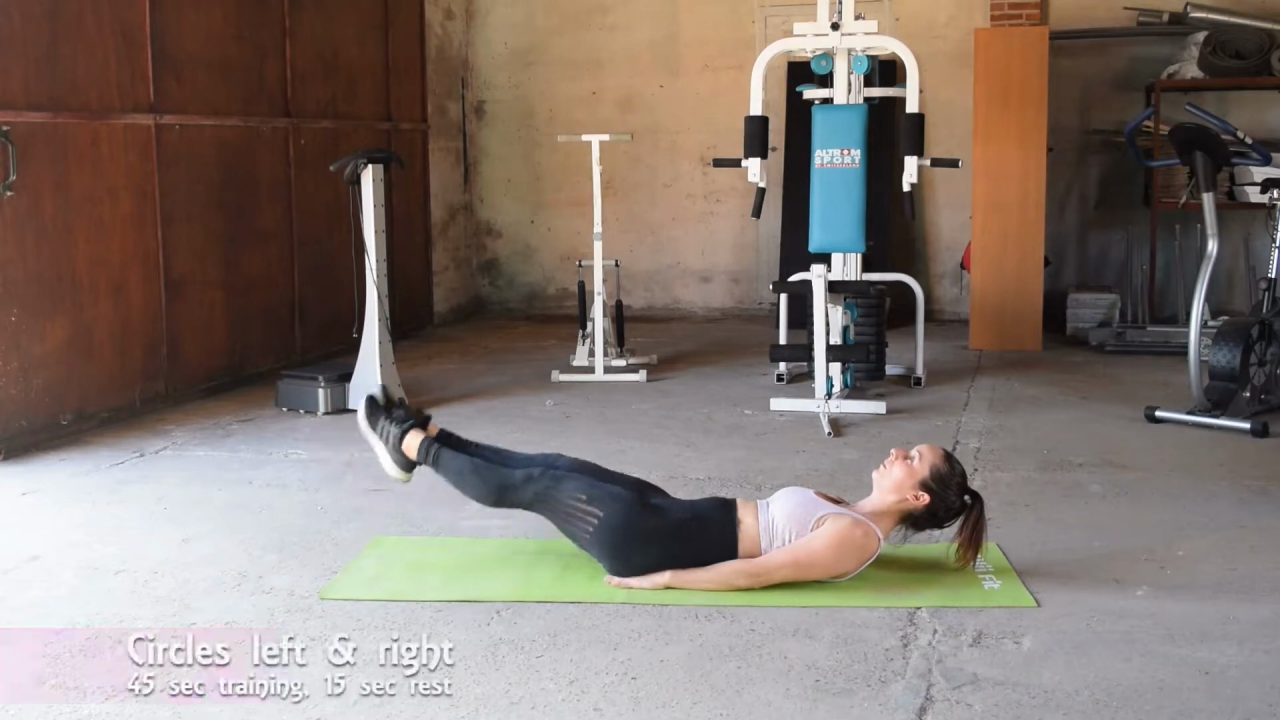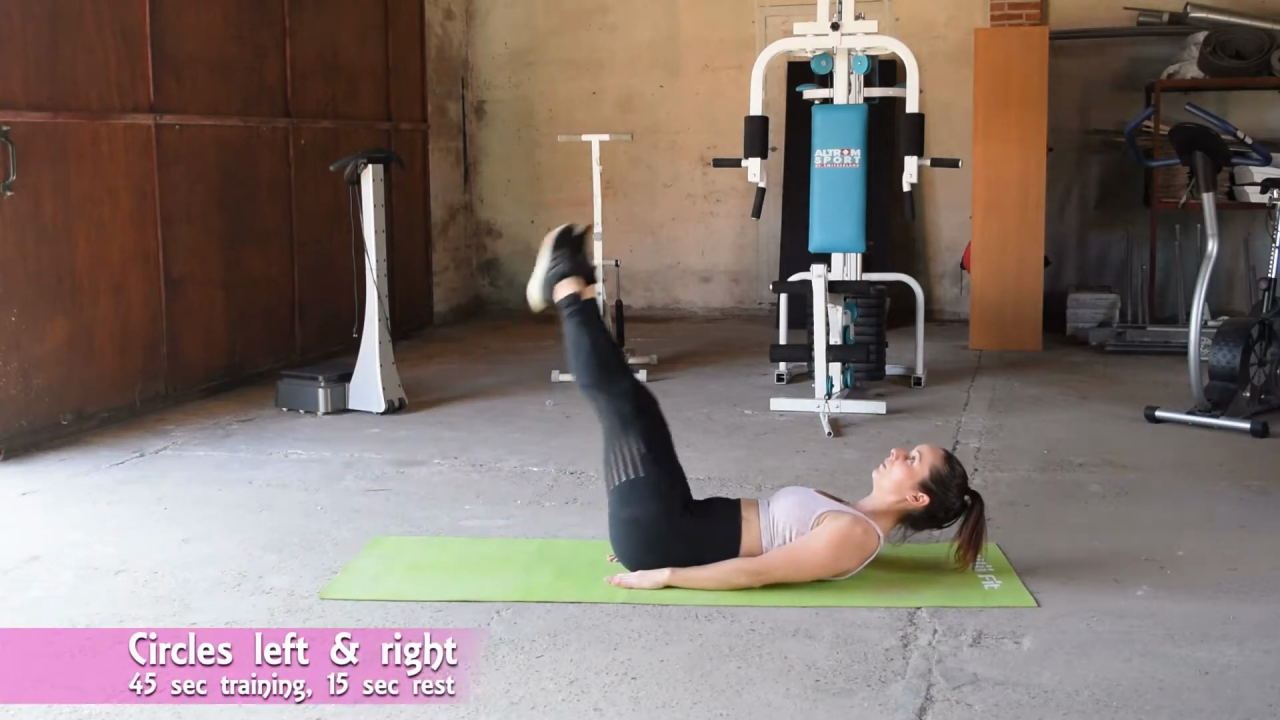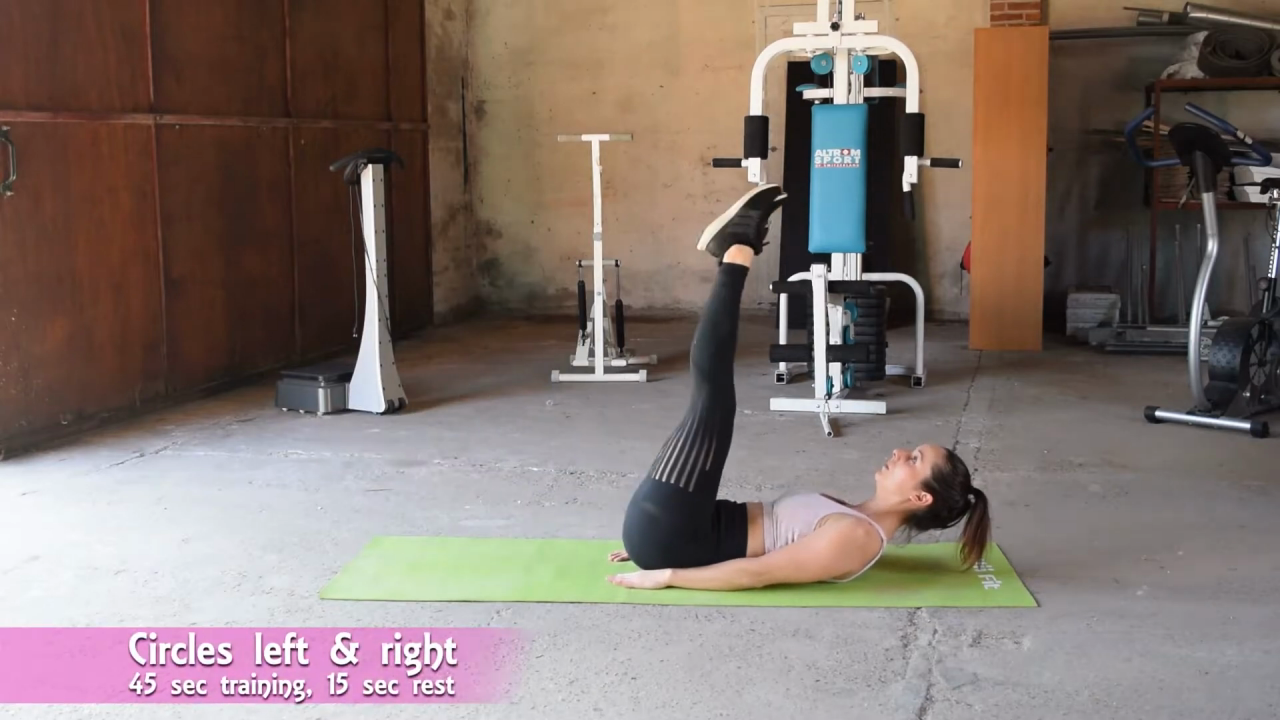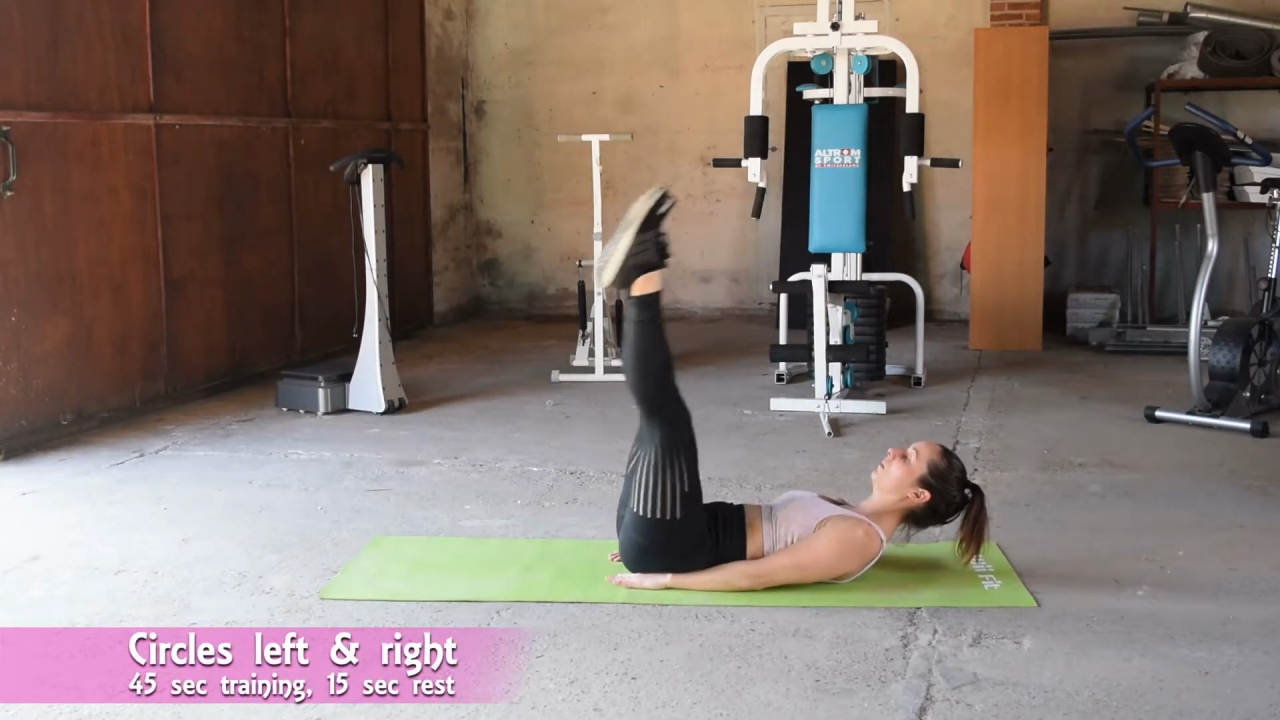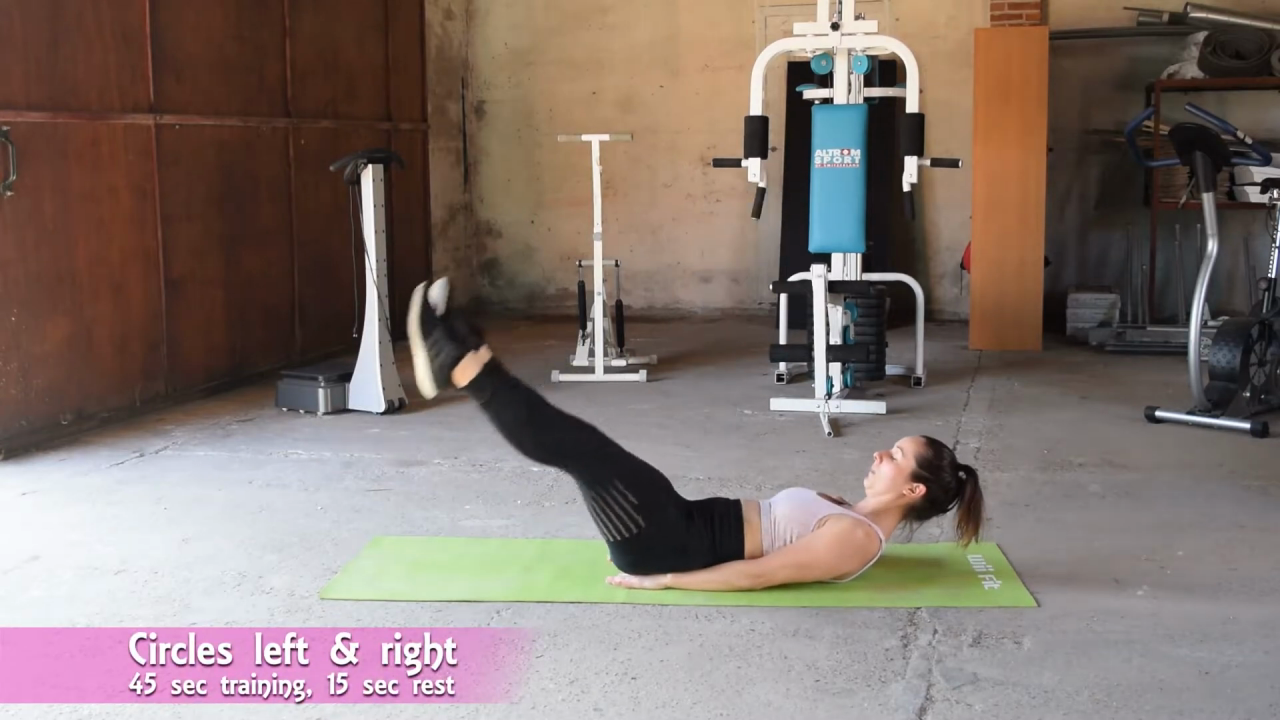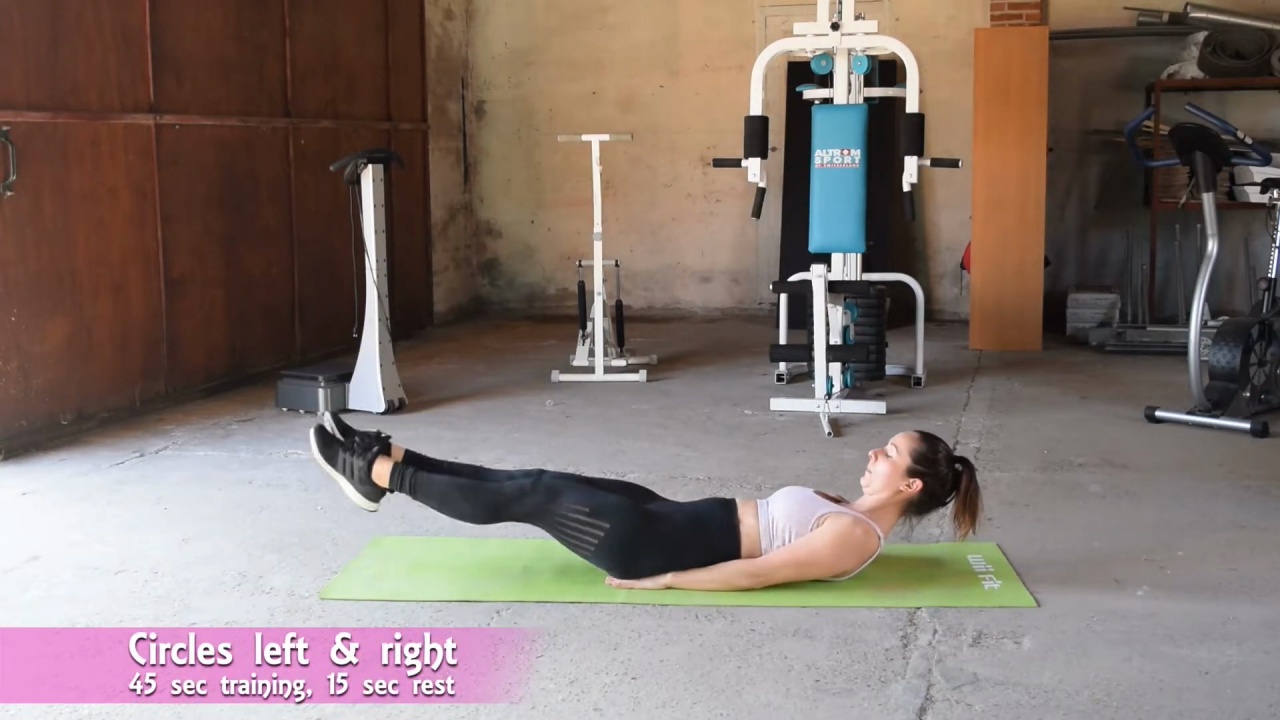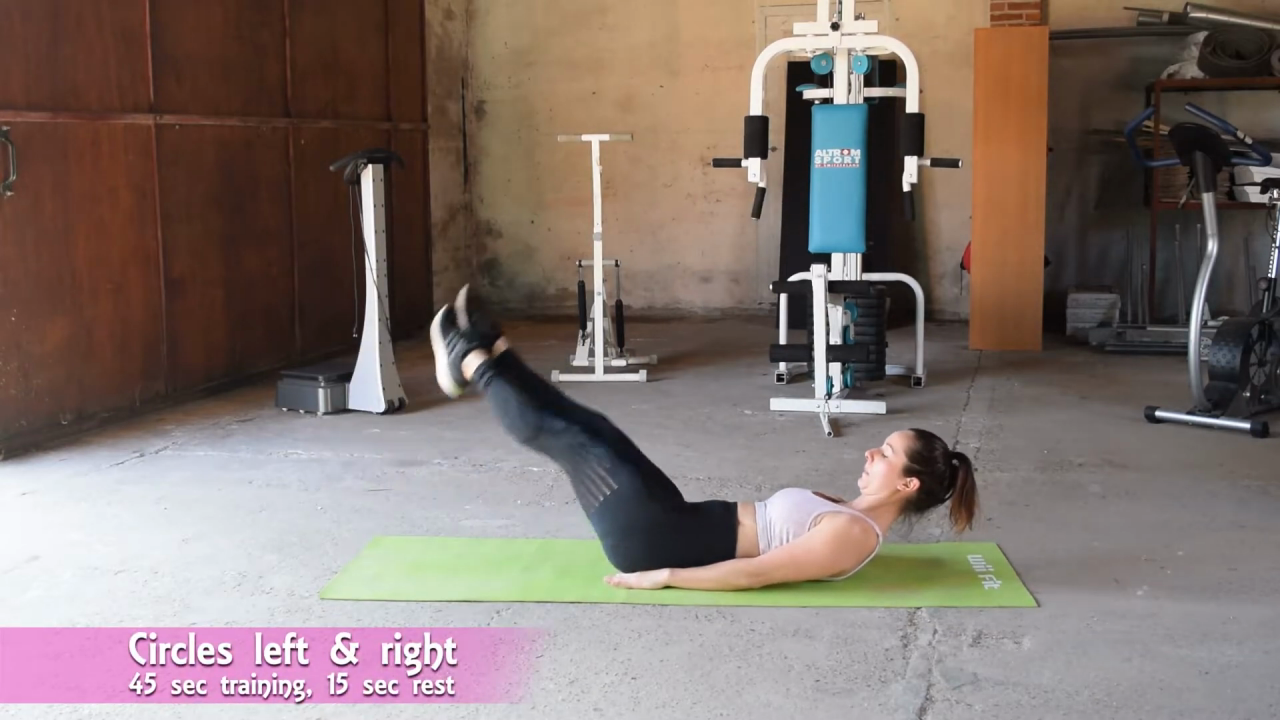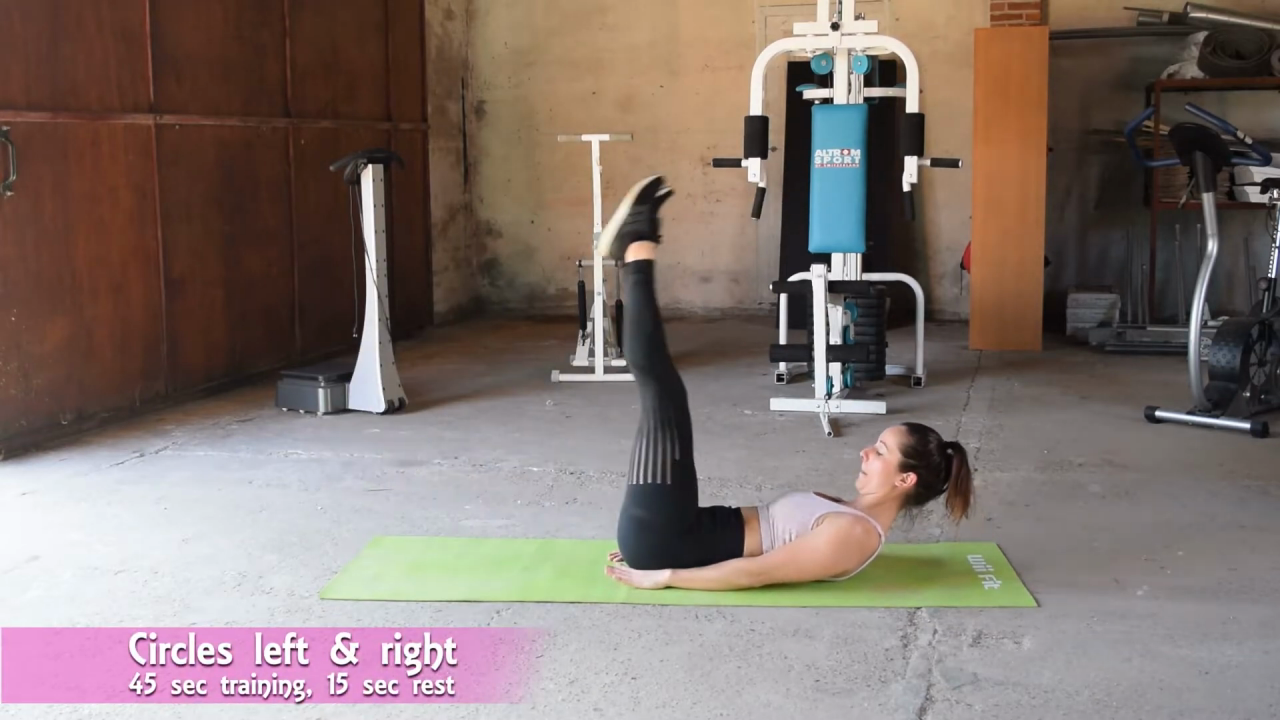
dt=0.3s
person 1, frame 1
left shoulder: (851, 541)
right shoulder: (851, 512)
left elbow: (758, 571)
left wrist: (662, 577)
left hip: (666, 543)
right hip: (682, 521)
left knee: (537, 485)
right knee: (556, 470)
left ankle: (415, 444)
right ankle: (421, 437)
person 1, frame 2
left shoulder: (854, 537)
right shoulder: (855, 514)
left elbow: (758, 573)
left wrist: (663, 575)
left hip: (665, 539)
right hip: (688, 528)
left knee: (620, 402)
right knee: (633, 403)
left ankle: (567, 286)
person 1, frame 3
left shoulder: (857, 537)
right shoulder: (854, 514)
left elbow: (759, 574)
left wrist: (665, 576)
left hip: (666, 543)
left knee: (714, 388)
left ankle: (738, 250)
right ankle: (733, 251)
person 1, frame 4
left shoulder: (857, 539)
right shoulder: (851, 514)
left elbow: (759, 575)
left wrist: (662, 578)
left knee: (664, 418)
left ankle: (643, 273)
right ankle: (642, 273)
person 1, frame 5
left shoulder: (857, 542)
right shoulder: (849, 513)
left elbow: (762, 572)
left wrist: (662, 579)
left hip: (678, 545)
right hip: (693, 525)
left knee: (580, 449)
right knee: (588, 451)
left ankle: (461, 363)
right ankle: (462, 361)
person 1, frame 6
left shoulder: (855, 535)
right shoulder: (846, 510)
left elbow: (757, 572)
left wrist: (661, 578)
left hip: (670, 544)
right hip: (677, 521)
left knee: (532, 495)
right knee: (540, 485)
left ankle: (379, 471)
right ankle: (382, 460)
person 1, frame 7
left shoulder: (852, 538)
right shoulder: (853, 512)
left elbow: (754, 572)
left wrist: (664, 575)
left hip: (659, 539)
right hip: (687, 527)
left knee: (565, 438)
right knee: (587, 427)
left ankle: (472, 362)
right ankle: (489, 354)
person 1, frame 8
left shoulder: (856, 534)
right shoulder: (853, 511)
left elbow: (756, 574)
left wrist: (659, 576)
left hip: (669, 543)
right hip: (679, 535)
left knee: (659, 386)
left ankle: (638, 248)
